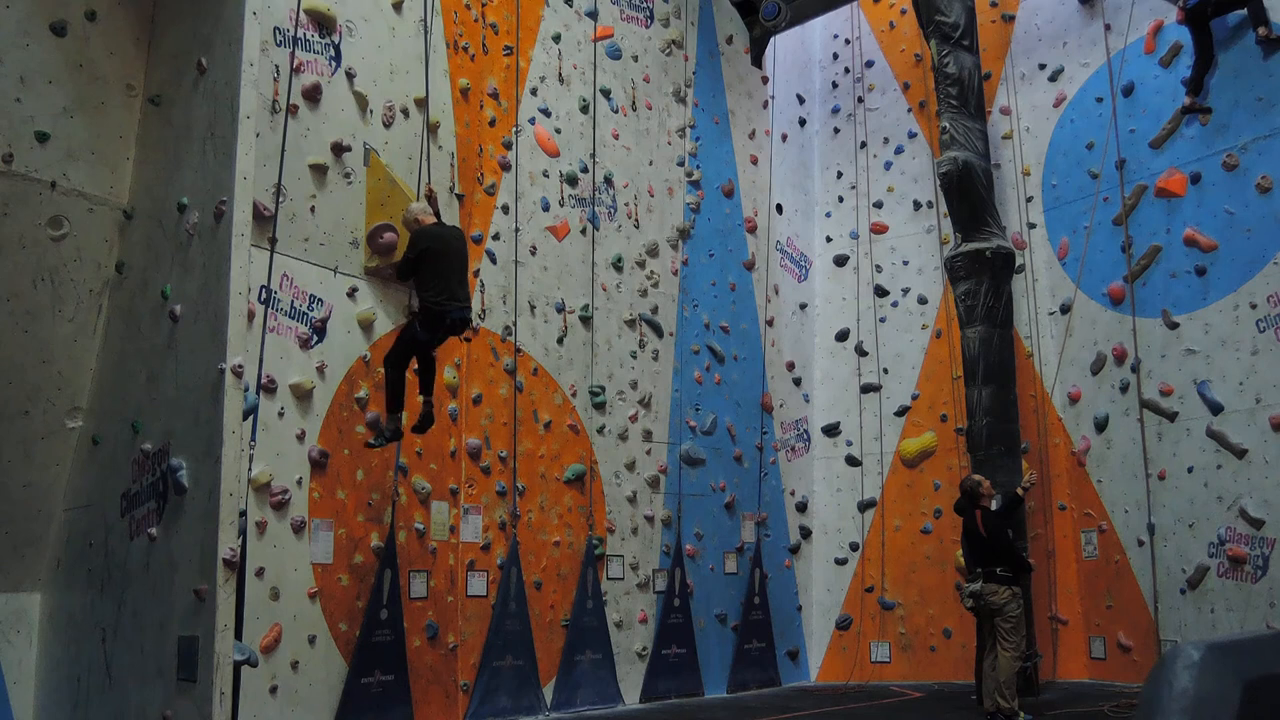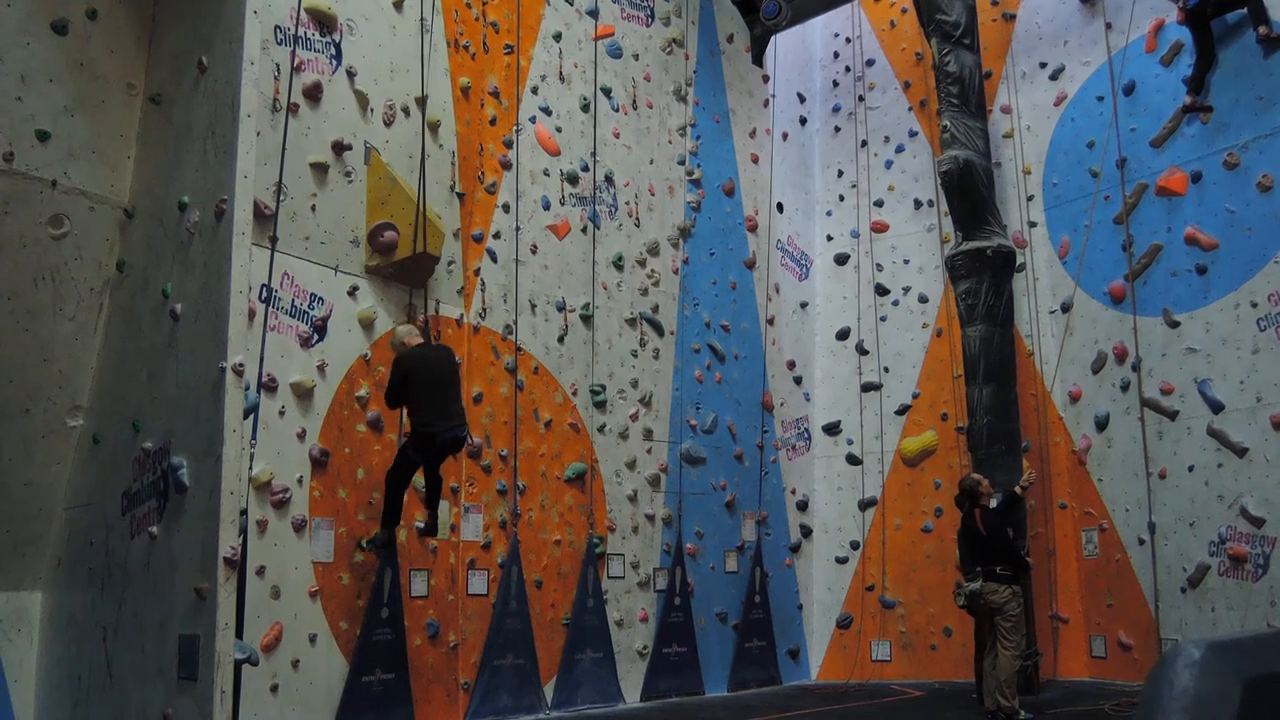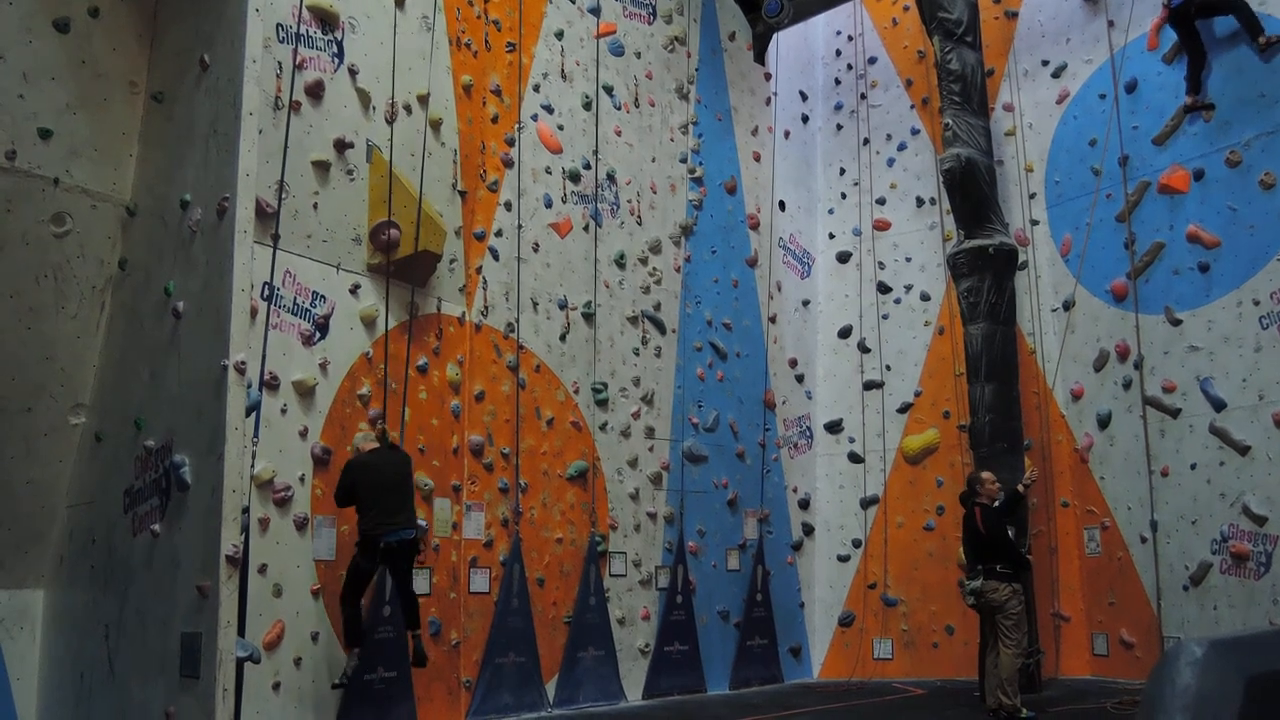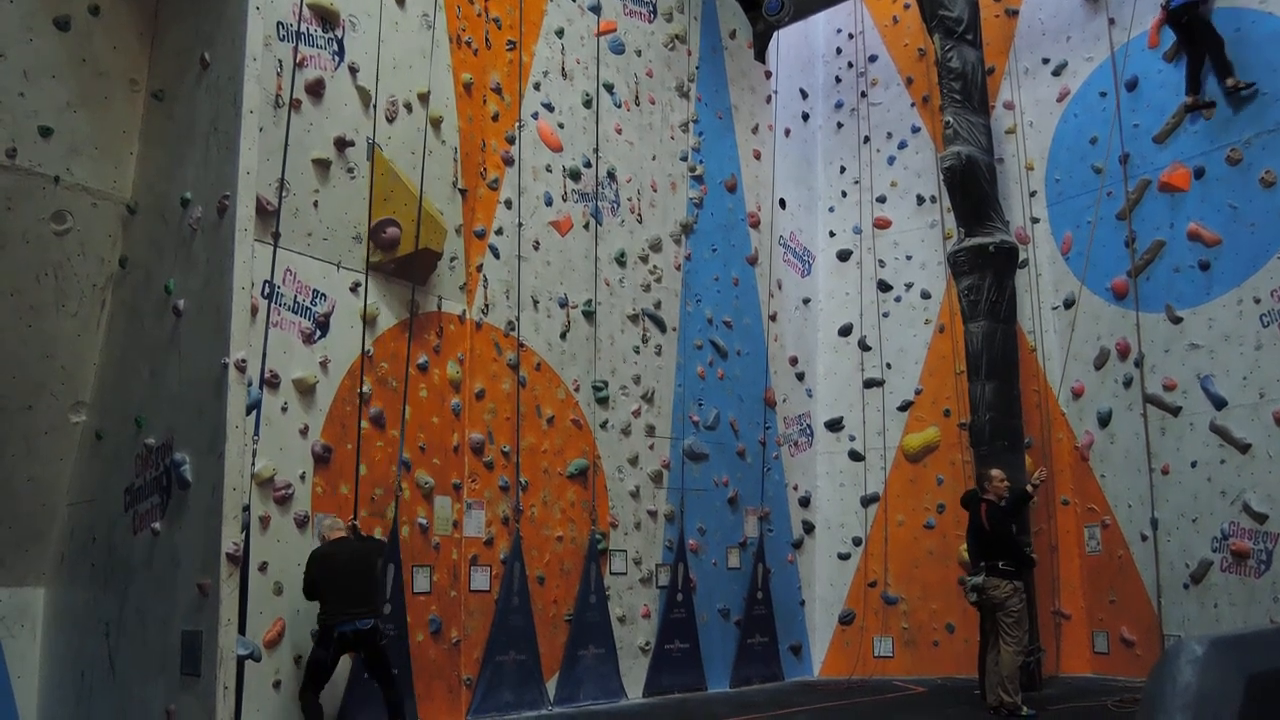
dt=1s
person 1, frame 1
left shoulder: (972, 516)
right shoulder: (990, 520)
right elbow: (1009, 550)
left wrist: (1023, 489)
right wrist: (1028, 566)
left hip: (984, 588)
right hip: (1003, 589)
left knee: (992, 651)
right knee: (1010, 650)
person 1, frame 2
left shoulder: (971, 516)
right shoulder: (988, 518)
left elbow: (1001, 511)
right elbow: (1007, 549)
left wrist: (1021, 487)
right wrist: (1026, 565)
left hip: (983, 587)
right hip: (1002, 587)
left knee: (992, 650)
right knee: (1009, 649)
person 1, frame 3
left shoulder: (974, 514)
right shoulder: (987, 516)
left elbow: (1004, 510)
right elbow: (1006, 547)
left wrist: (1023, 486)
right wrist: (1026, 563)
left hip: (985, 585)
right hip: (1002, 585)
left knee: (994, 647)
right knee: (1011, 646)
person 1, frame 4
left shoulder: (981, 509)
right shoulder: (992, 512)
left elbow: (1010, 509)
right elbow: (1010, 542)
left wrist: (1033, 486)
right wrist: (1030, 561)
left hip: (988, 582)
right hip: (1005, 582)
left knee: (994, 645)
right knee: (1012, 644)
left ankle: (995, 701)
right ankle: (1010, 703)
person 2, frame 1
left shoulder: (422, 236)
right shoulder: (457, 234)
left elbow: (401, 274)
left wrist: (415, 264)
right wrist: (436, 209)
left hip: (435, 314)
right hip: (461, 313)
left knee: (394, 362)
right knee: (424, 350)
left ankle: (391, 427)
right ankle: (427, 410)
person 2, frame 2
left shoulder: (404, 359)
right shoulder: (446, 353)
left elbow: (392, 401)
left hip: (427, 435)
right hip: (458, 432)
left knee: (396, 480)
right knee: (431, 467)
left ankle: (385, 535)
right ankle: (432, 521)
person 2, frame 3
left shoulder: (355, 464)
right shoulder: (402, 459)
left elbow: (341, 500)
right wrist: (384, 439)
left hip: (375, 541)
right hip: (408, 537)
left knee: (350, 599)
right knee: (405, 588)
left ankle: (352, 662)
right ankle: (417, 645)
person 2, frame 4
left shoulder: (319, 555)
right shoulder: (369, 549)
left elbow: (309, 593)
right elbow: (381, 545)
right wrist: (359, 535)
left hip: (334, 631)
right hip: (367, 628)
left knee: (309, 692)
right knee: (388, 682)
